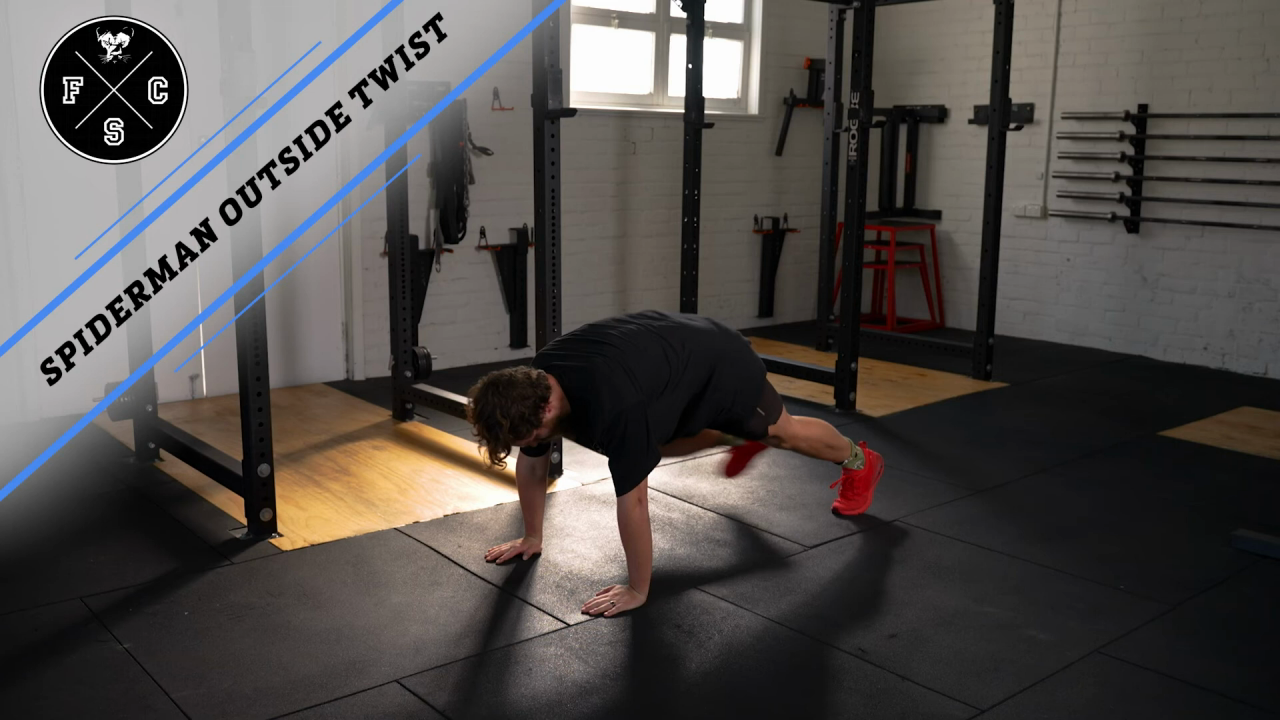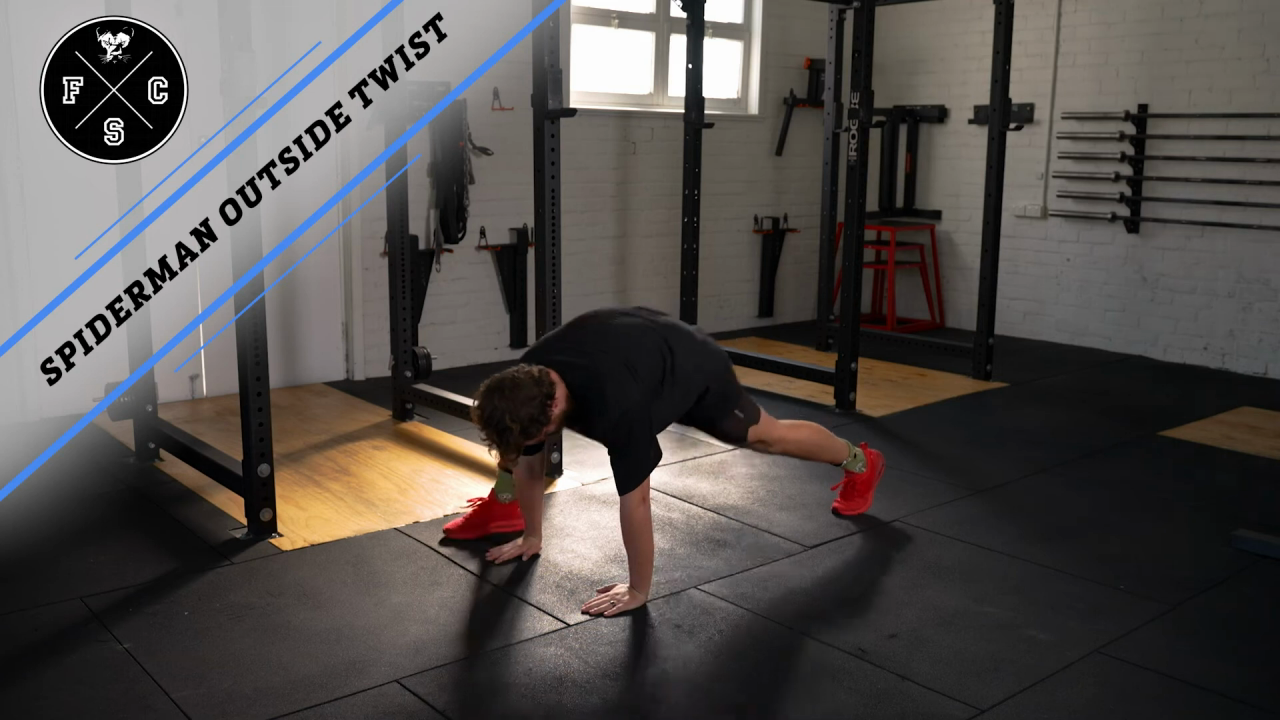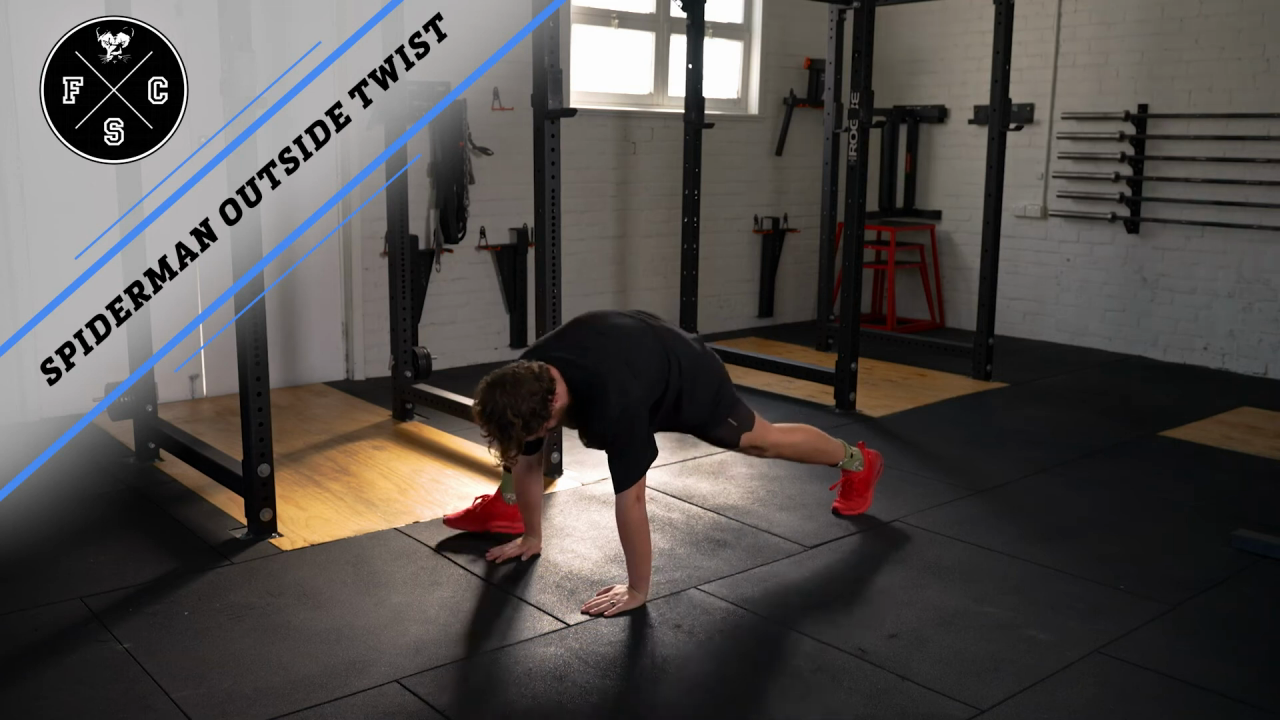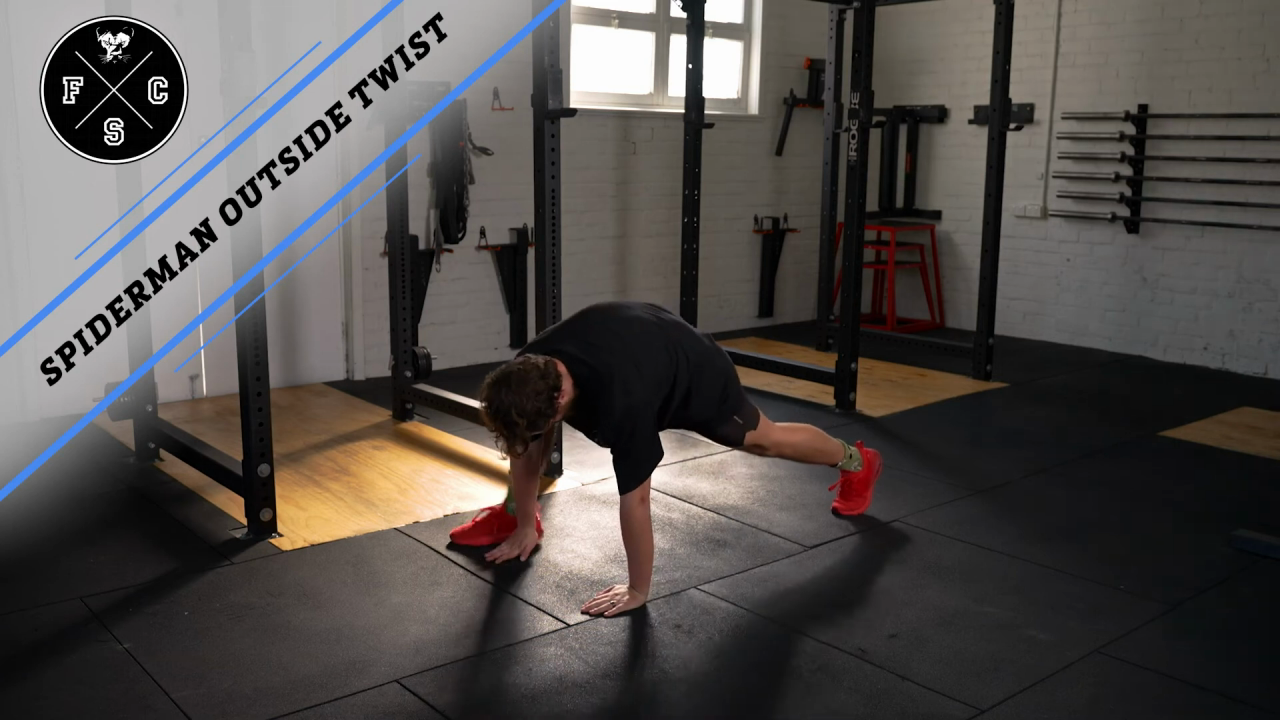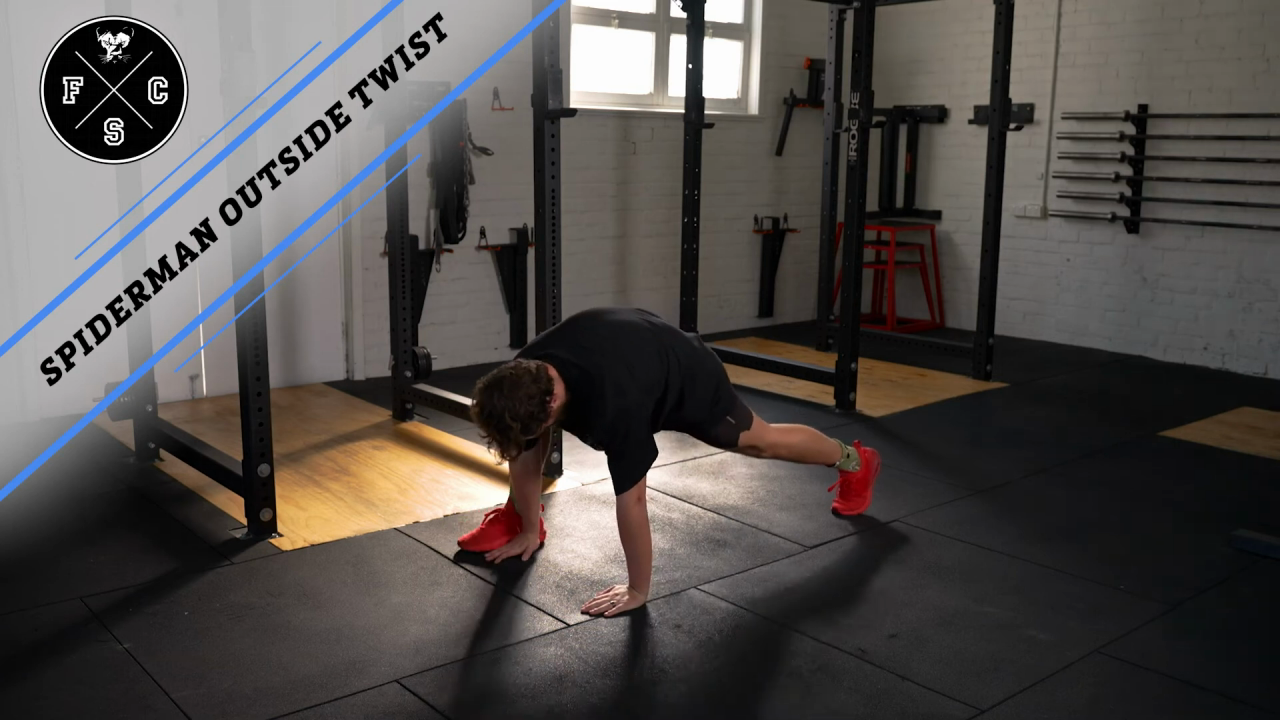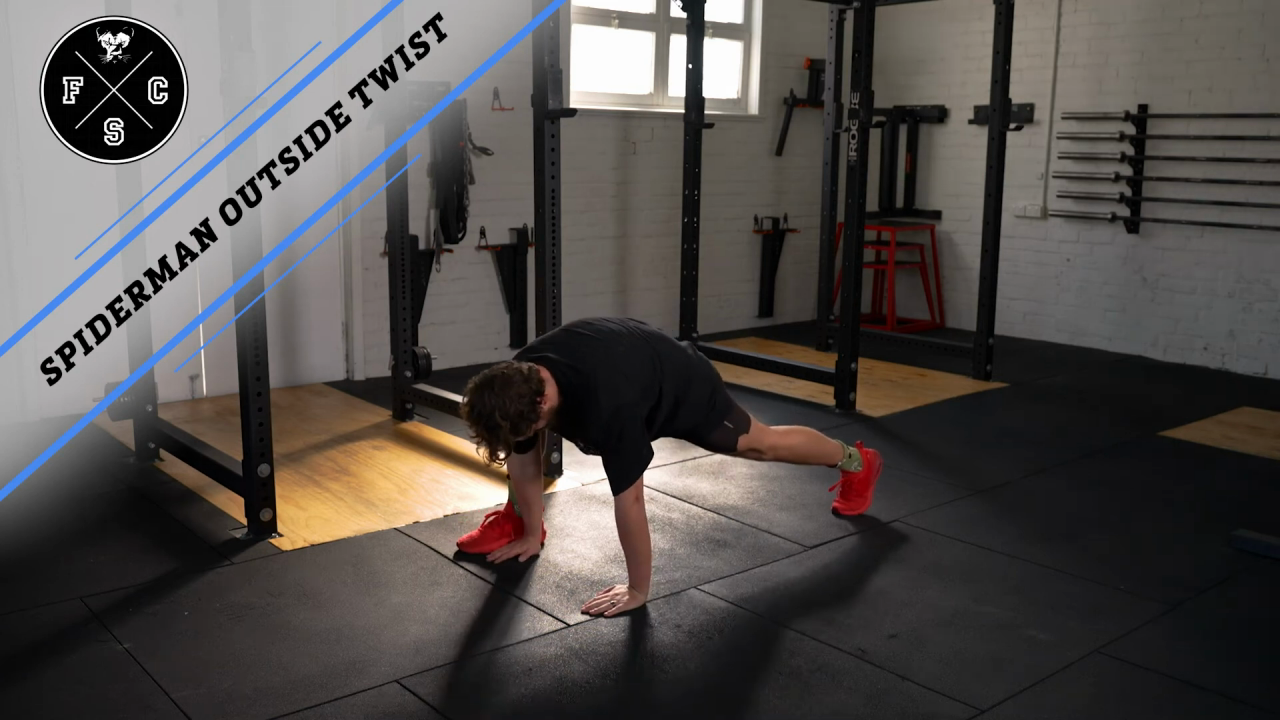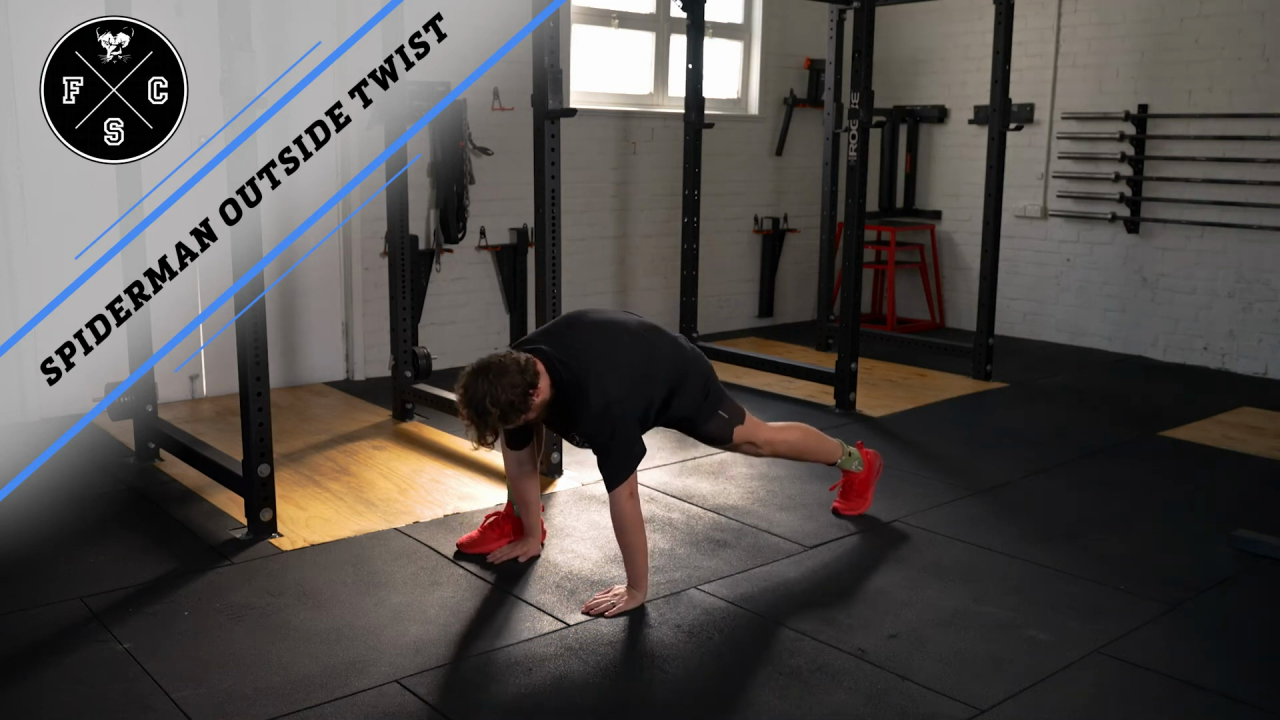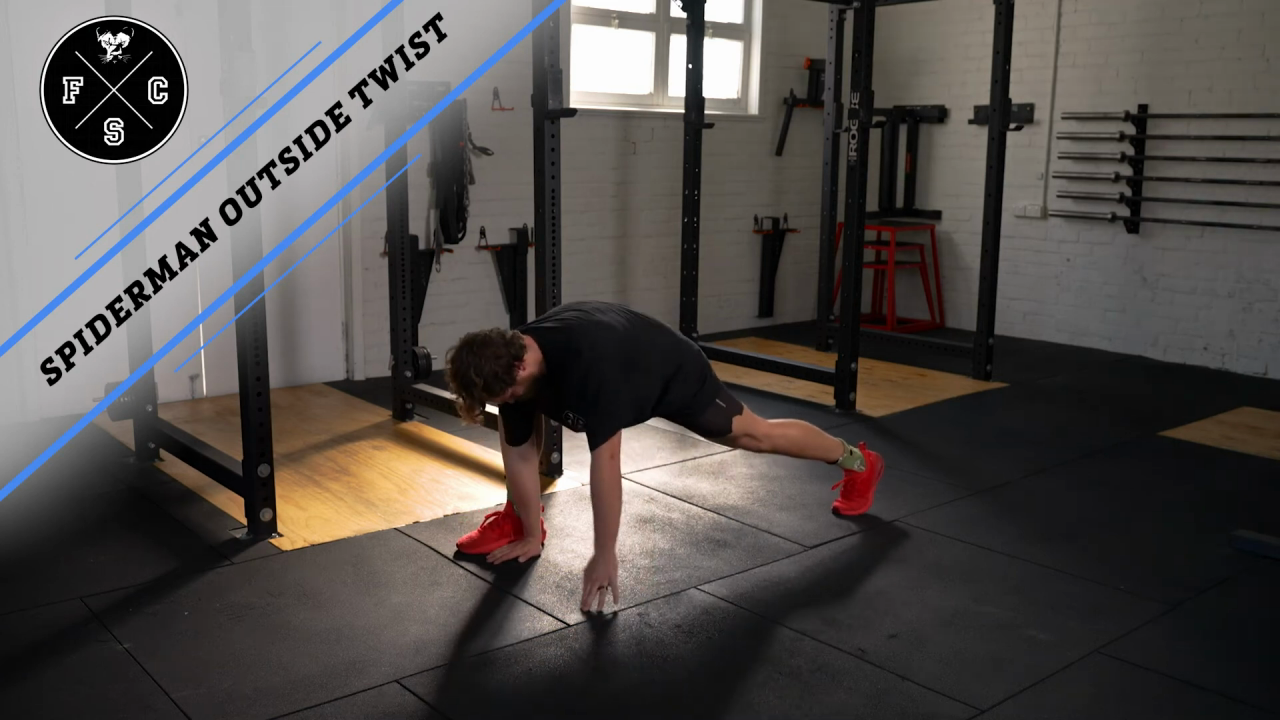
dt=0.4s
person 1, frame 1
left shoulder: (610, 408)
right shoulder: (532, 387)
left elbow: (632, 502)
right elbow: (531, 465)
left wrist: (637, 590)
right wrist: (532, 536)
left hip: (719, 364)
right hip: (665, 345)
left knee: (781, 432)
right knee: (653, 446)
left ankle: (858, 461)
right ankle: (743, 437)
person 1, frame 2
left shoulder: (615, 404)
right shoulder: (525, 386)
left elbow: (635, 501)
right elbow: (527, 459)
left wrist: (637, 590)
right wrist: (532, 535)
left hip: (694, 372)
right hip: (637, 348)
left knee: (764, 435)
left ankle: (859, 462)
right ankle: (504, 506)
person 1, frame 3
left shoulder: (612, 402)
right shoulder: (524, 384)
left elbow: (630, 499)
right elbow: (526, 458)
left wrist: (637, 590)
right wrist: (532, 534)
left hip: (691, 377)
right hip: (636, 348)
left knee: (760, 440)
left ankle: (856, 462)
right ankle: (508, 505)
person 1, frame 4
left shoulder: (619, 401)
right shoulder: (527, 375)
left elbow: (635, 500)
right elbow: (525, 448)
left wrist: (638, 591)
right wrist: (524, 526)
left hip: (697, 374)
right hip: (641, 341)
left knee: (763, 439)
left ankle: (855, 462)
right ankle: (513, 513)
person 1, frame 5
left shoulder: (612, 403)
right shoulder: (523, 379)
left elbow: (631, 500)
right elbow: (525, 457)
left wrist: (638, 589)
right wrist: (528, 530)
left hip: (688, 378)
right hip: (632, 350)
left knee: (760, 440)
left ankle: (854, 462)
right ankle: (515, 516)
person 1, frame 6
left shoulder: (605, 405)
right shoulder: (518, 382)
left elbow: (628, 500)
right elbow: (523, 461)
left wrist: (637, 589)
right wrist: (530, 534)
left hip: (684, 385)
right hip: (630, 358)
left knee: (760, 444)
left ankle: (856, 462)
right ankle: (515, 518)
person 1, frame 7
left shoulder: (597, 401)
right shoulder: (514, 375)
left elbow: (624, 496)
right elbow: (519, 457)
left wrist: (637, 588)
right wrist: (530, 534)
left hip: (678, 378)
right hip: (620, 356)
left knee: (755, 438)
left ankle: (855, 462)
right ankle: (513, 518)
person 1, frame 8
left shoulder: (588, 362)
right shoulder: (511, 362)
left elbow: (606, 463)
right elbow: (520, 453)
left wrist: (605, 556)
right wrist: (531, 535)
left hip: (674, 372)
right hip: (628, 371)
left knee: (753, 434)
right knee: (519, 428)
left ankle: (857, 461)
right ankle: (516, 519)
